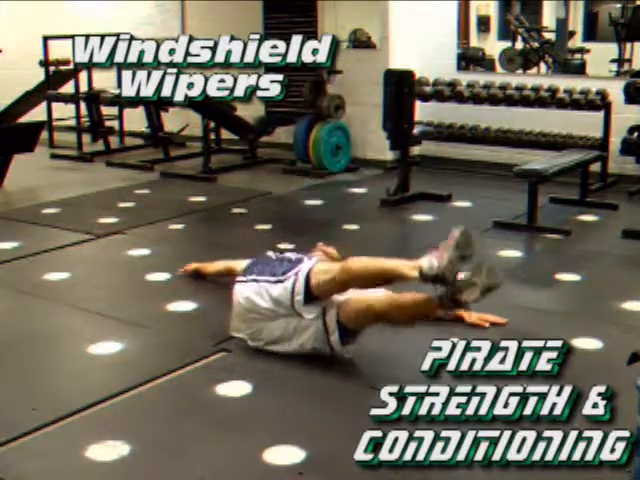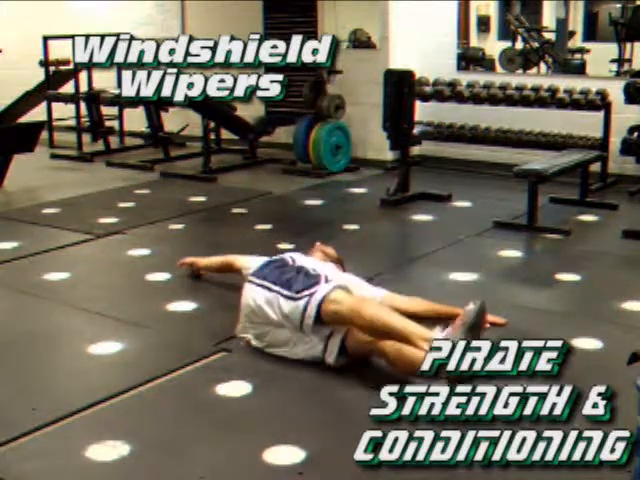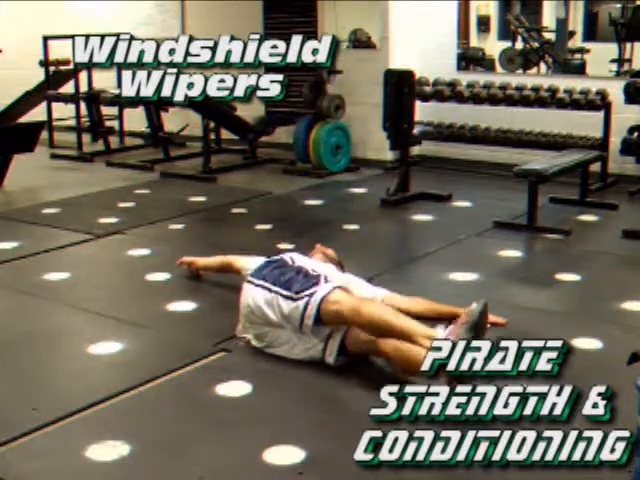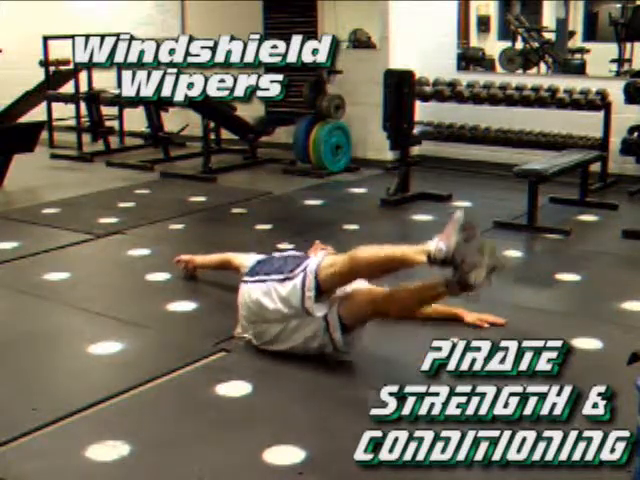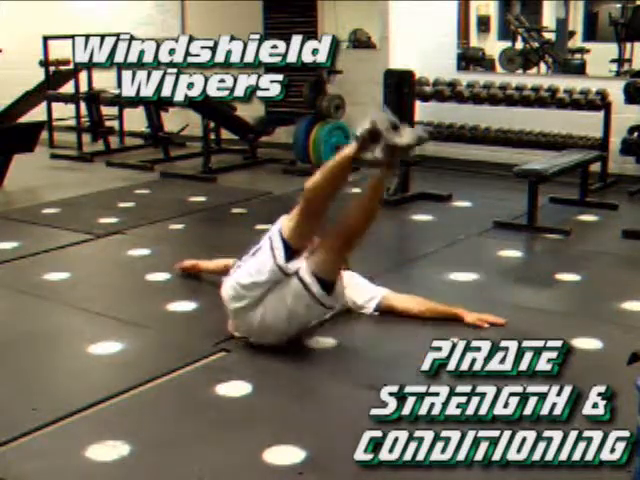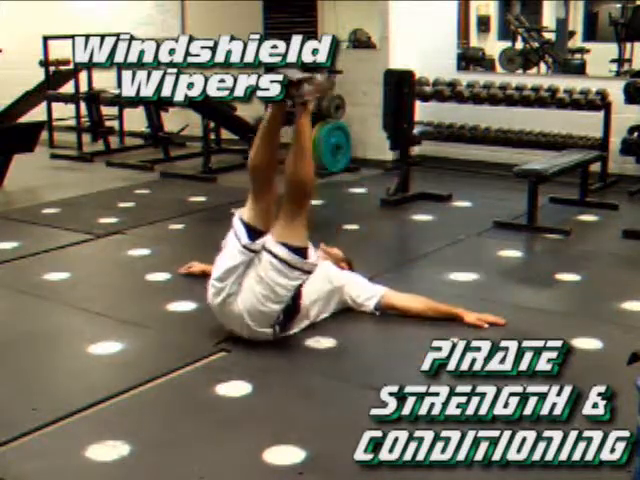
dt=0.4s
person 1, frame 1
left shoulder: (348, 293)
left elbow: (403, 309)
right elbow: (231, 265)
left wrist: (461, 312)
left hip: (289, 331)
left knee: (381, 305)
right knee: (344, 271)
left ankle: (451, 296)
right ankle: (425, 266)
person 1, frame 2
left shoulder: (351, 283)
right shoulder: (284, 265)
left elbow: (404, 303)
right elbow: (233, 260)
left wrist: (456, 311)
left knee: (383, 340)
right knee: (349, 306)
right ankle: (437, 340)
person 1, frame 3
left shoulder: (349, 282)
right shoulder: (282, 265)
left elbow: (405, 303)
right elbow: (232, 260)
left wrist: (459, 312)
left hip: (307, 336)
left knee: (381, 341)
right knee: (346, 305)
right ankle: (437, 341)
person 1, frame 4
left shoulder: (346, 286)
right shoulder: (277, 263)
left elbow: (396, 298)
right elbow: (232, 258)
left wrist: (460, 314)
left hip: (295, 330)
left knee: (374, 299)
right knee: (347, 263)
right ankle: (433, 252)
person 1, frame 5
left shoulder: (344, 281)
right shoulder: (287, 254)
left elbow: (403, 303)
right elbow: (234, 262)
left wrist: (460, 314)
left hip: (274, 319)
right hip: (245, 294)
left knee: (342, 236)
right knee: (309, 209)
right ankle: (359, 148)
person 1, frame 6
left shoulder: (342, 280)
right shoulder: (288, 260)
left elbow: (402, 301)
left wrist: (461, 314)
right wrist: (209, 267)
left hip: (259, 312)
right hip: (227, 293)
left knee: (295, 201)
right knee: (262, 190)
